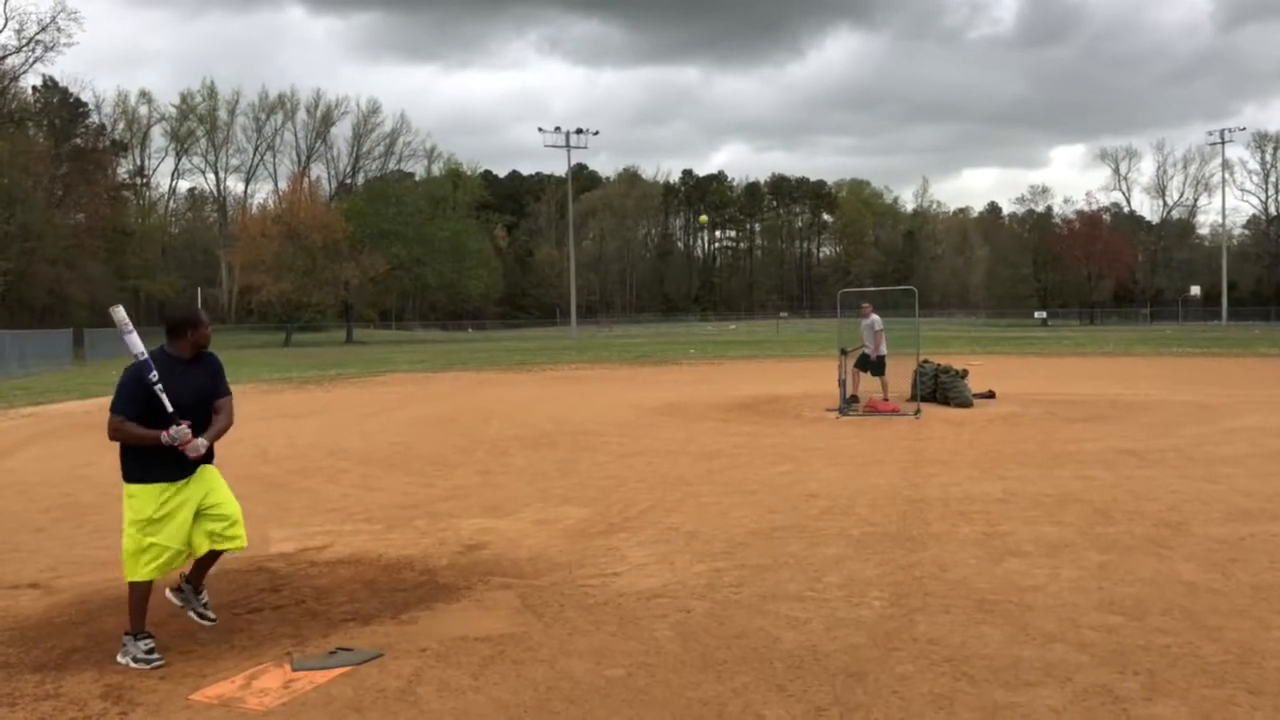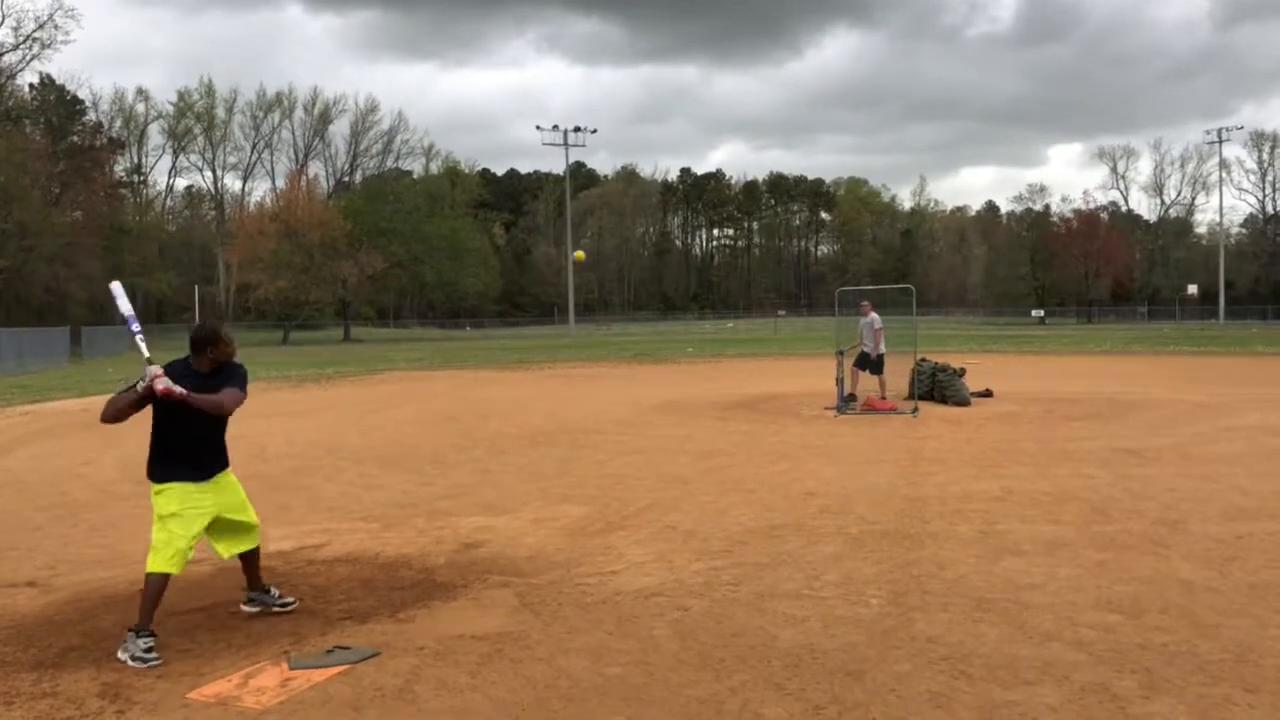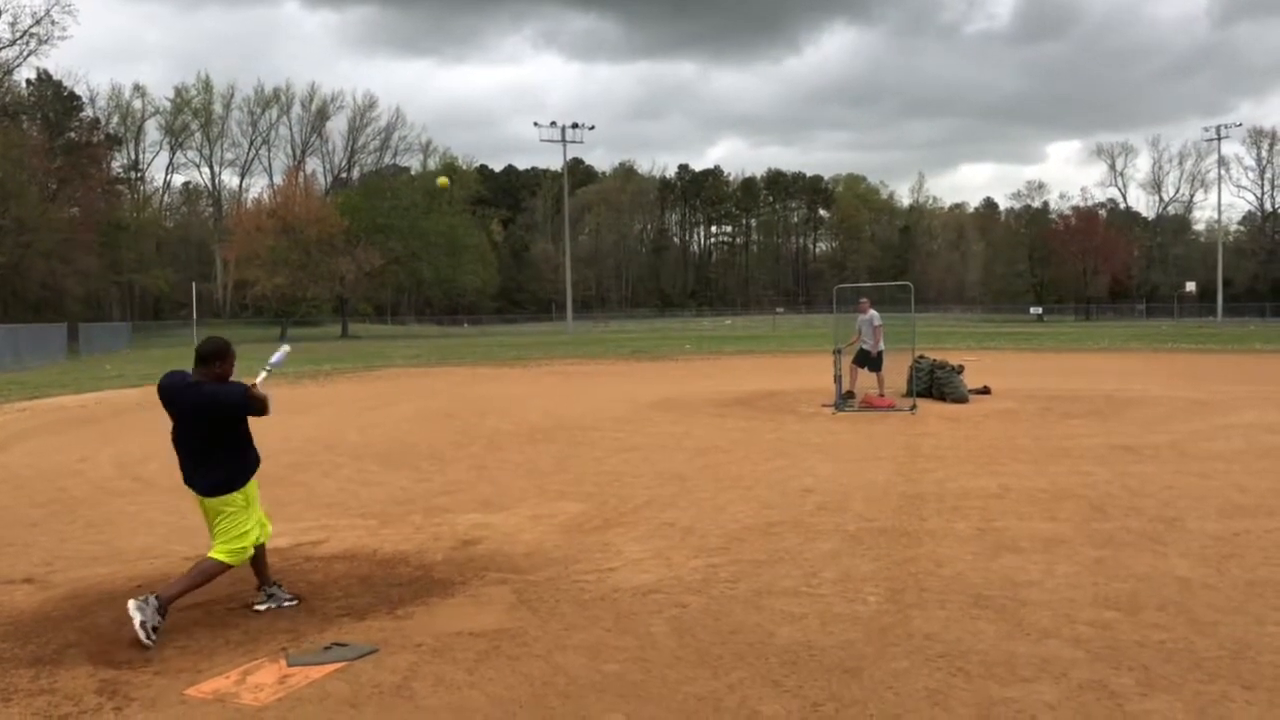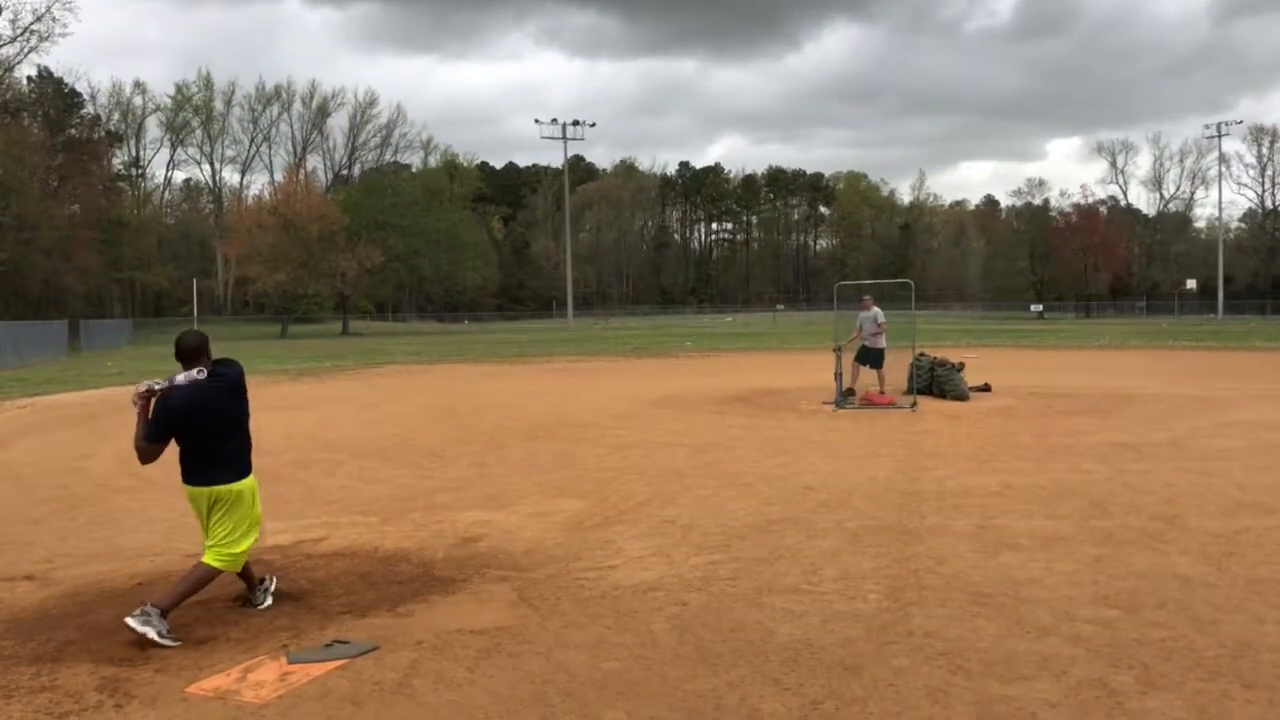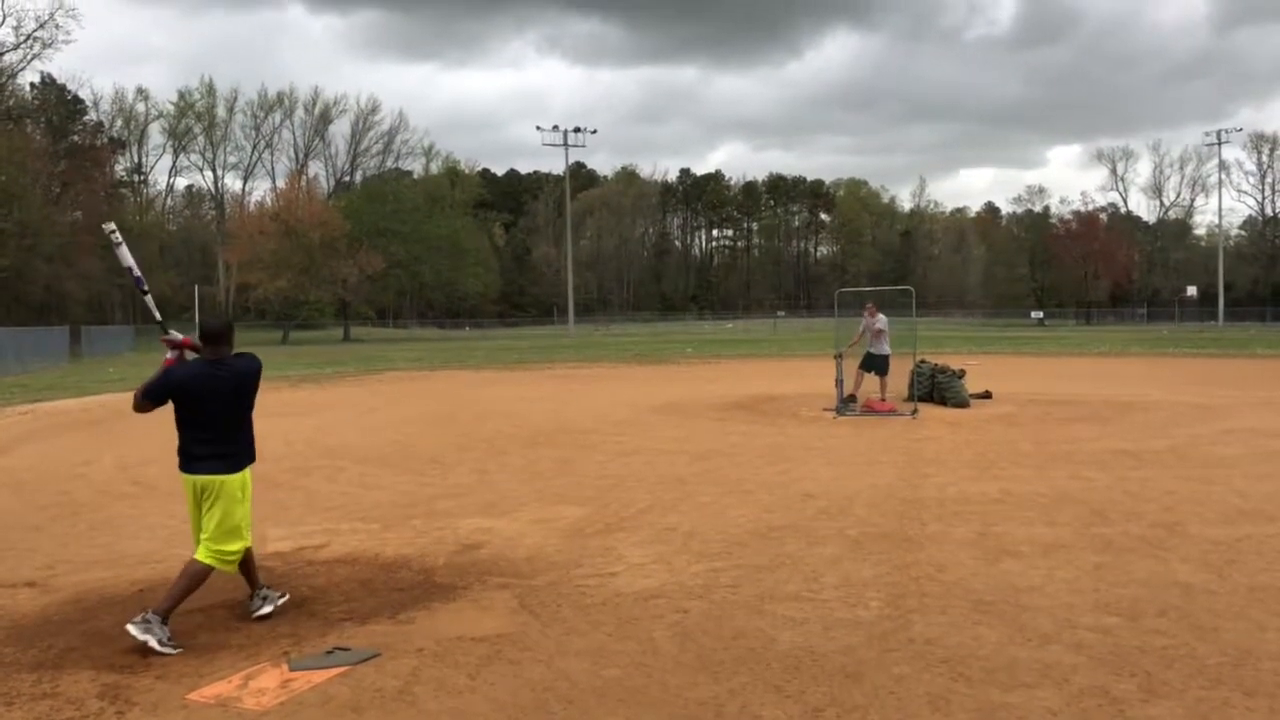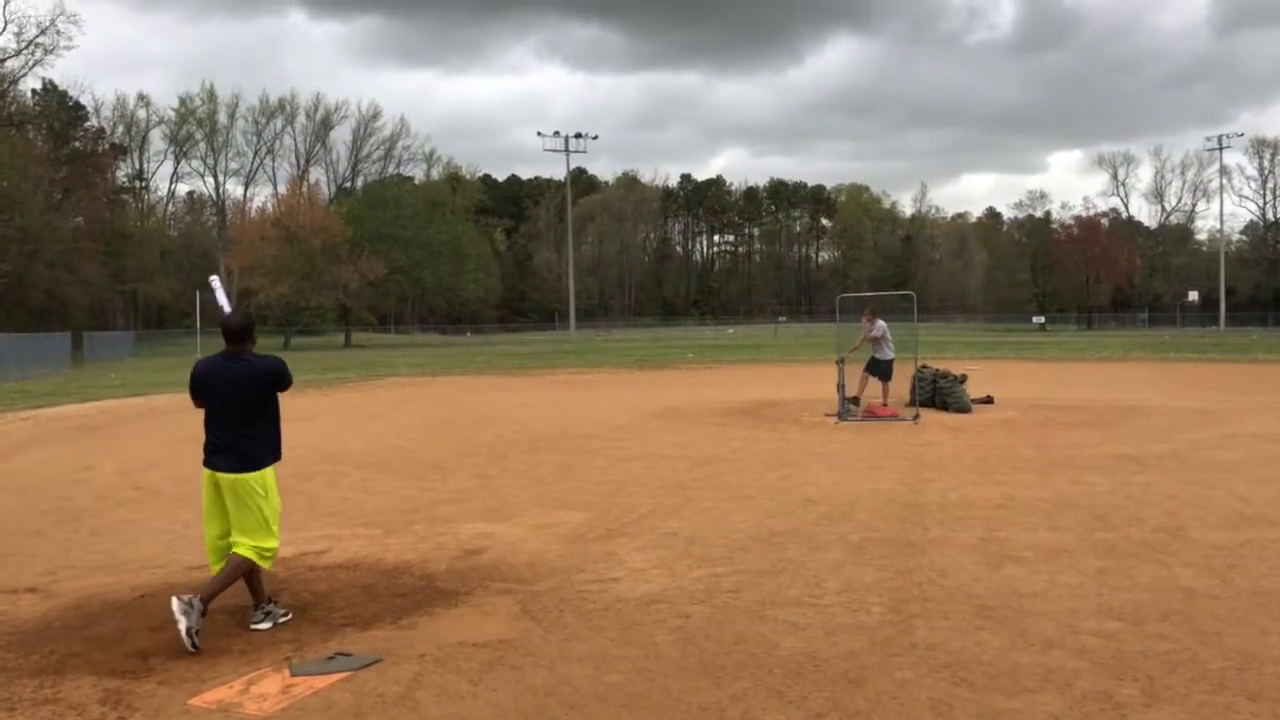
dt=0.3s
person 1, frame 1
left shoulder: (210, 364)
right shoulder: (142, 373)
left elbow: (226, 413)
right elbow: (115, 430)
left wrist: (204, 440)
right wrist: (166, 437)
left hip: (197, 469)
right hip: (151, 481)
left knee: (229, 520)
right knee: (147, 558)
left ankle: (189, 588)
right ankle: (135, 639)
person 1, frame 2
left shoulder: (231, 371)
right shoulder: (164, 377)
left elbow: (228, 403)
right elbow: (108, 415)
left wrist: (181, 393)
right wrist: (143, 388)
left hip: (216, 475)
right hip: (175, 481)
left knee: (248, 527)
right knee: (168, 554)
left ankle: (257, 593)
right ankle: (139, 636)
person 1, frame 3
left shoulder: (169, 384)
right shoulder: (230, 396)
right elbow: (262, 406)
left hip: (201, 478)
right hip: (230, 485)
left knee: (253, 527)
right knee: (228, 552)
left ankle: (267, 590)
right ankle: (155, 603)
person 1, frame 4
left shoulder: (172, 402)
right shoulder: (233, 372)
left elbow: (145, 454)
left wrist: (142, 409)
left hip: (196, 484)
right hip: (236, 480)
left knee: (226, 540)
right knee: (220, 554)
left ankle: (255, 587)
right ankle: (154, 612)
person 1, frame 5
left shoulder: (179, 375)
right shoulder: (249, 367)
left elbow: (139, 404)
right wrist: (189, 346)
left hip: (194, 472)
right hip: (230, 472)
left knee: (231, 534)
right knee: (214, 549)
left ankle: (259, 594)
right ankle: (154, 618)
person 1, frame 6
left shoulder: (202, 369)
right shoulder: (269, 367)
left hip: (216, 467)
right hip: (251, 469)
left knee: (240, 538)
right knee: (256, 544)
left ankle: (264, 607)
right ankle: (197, 601)
